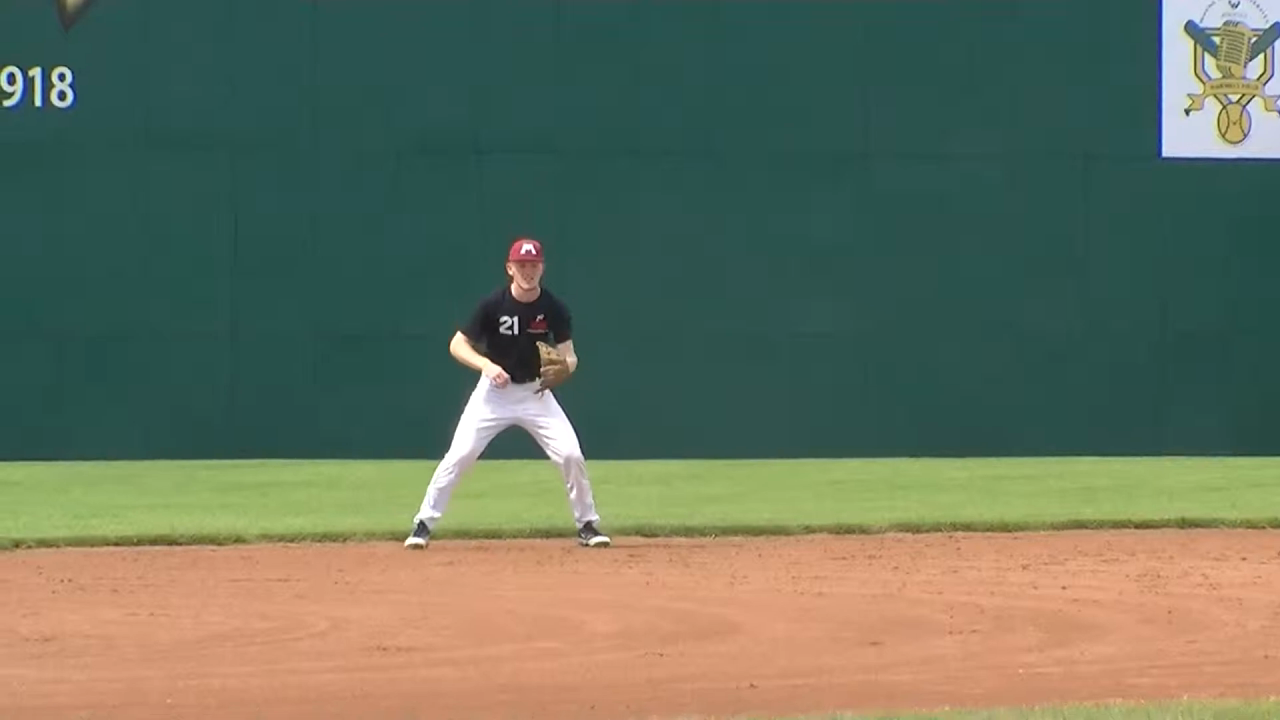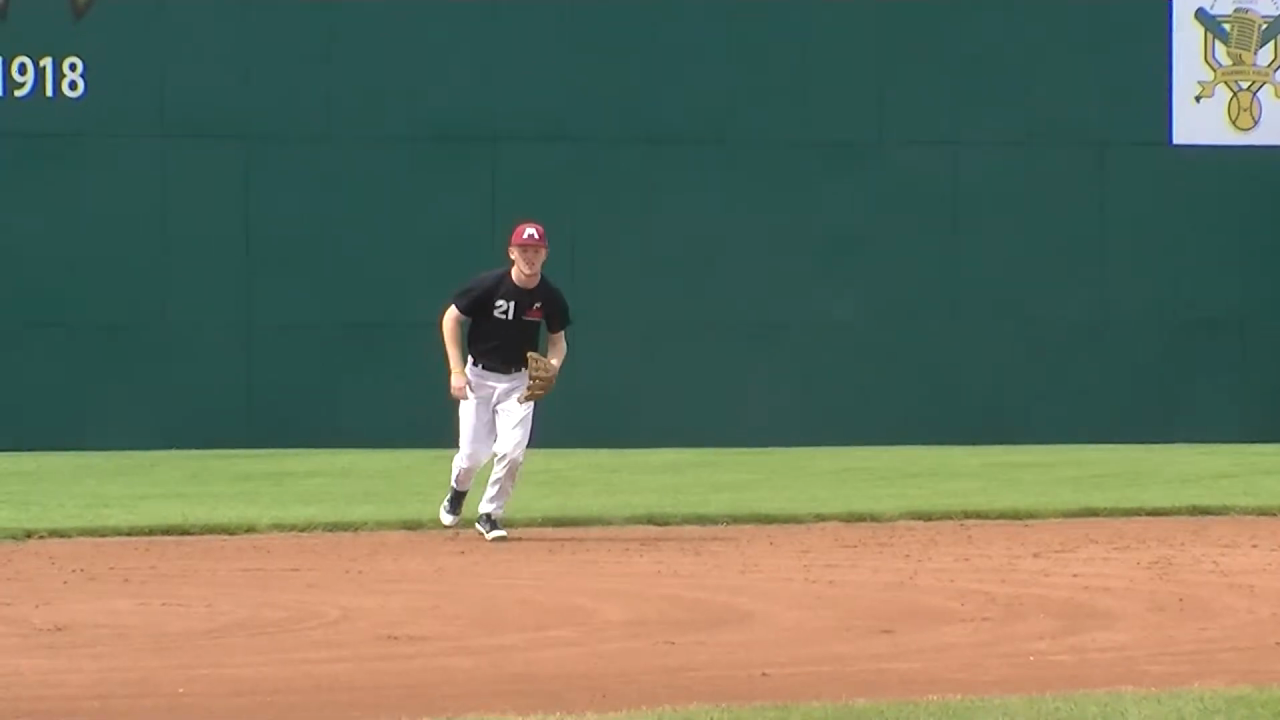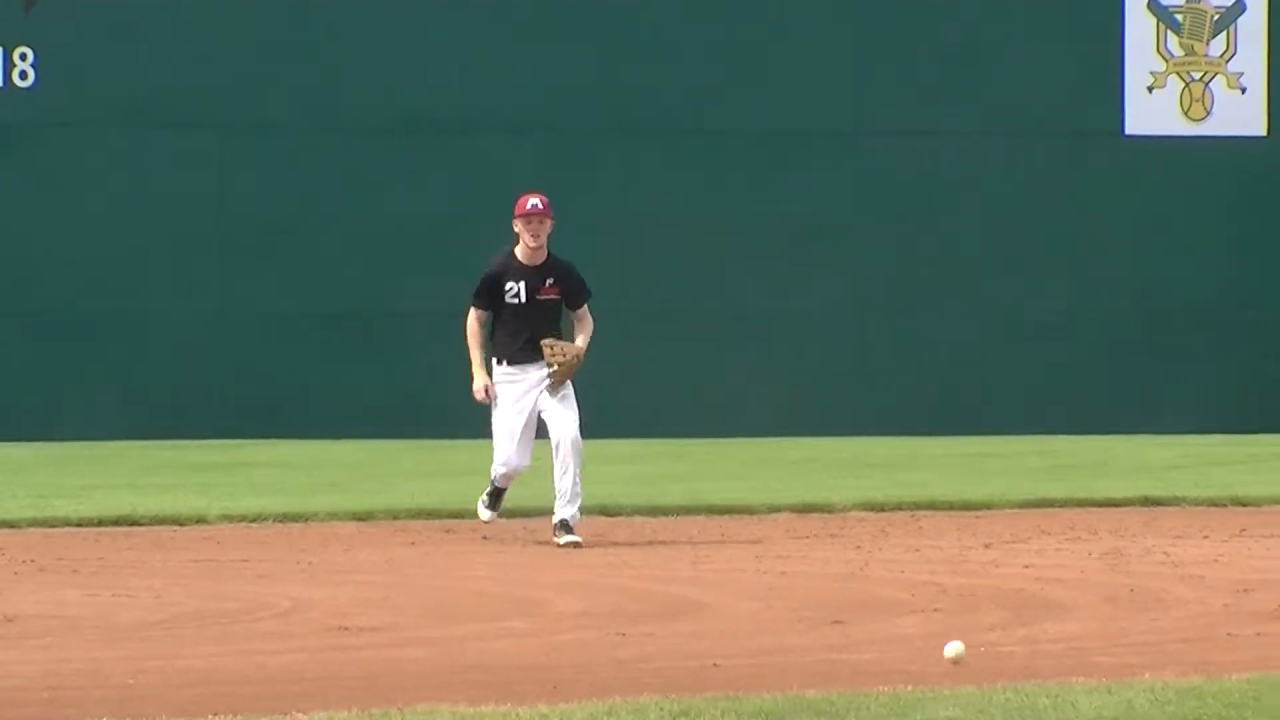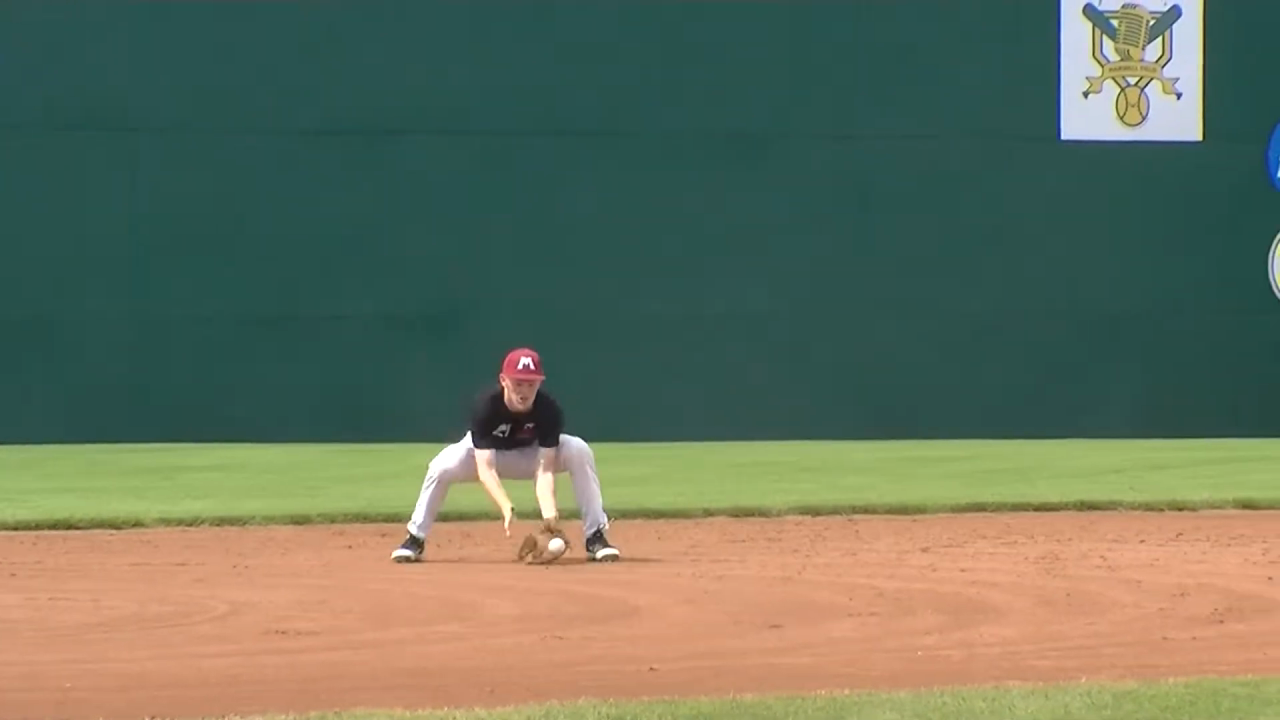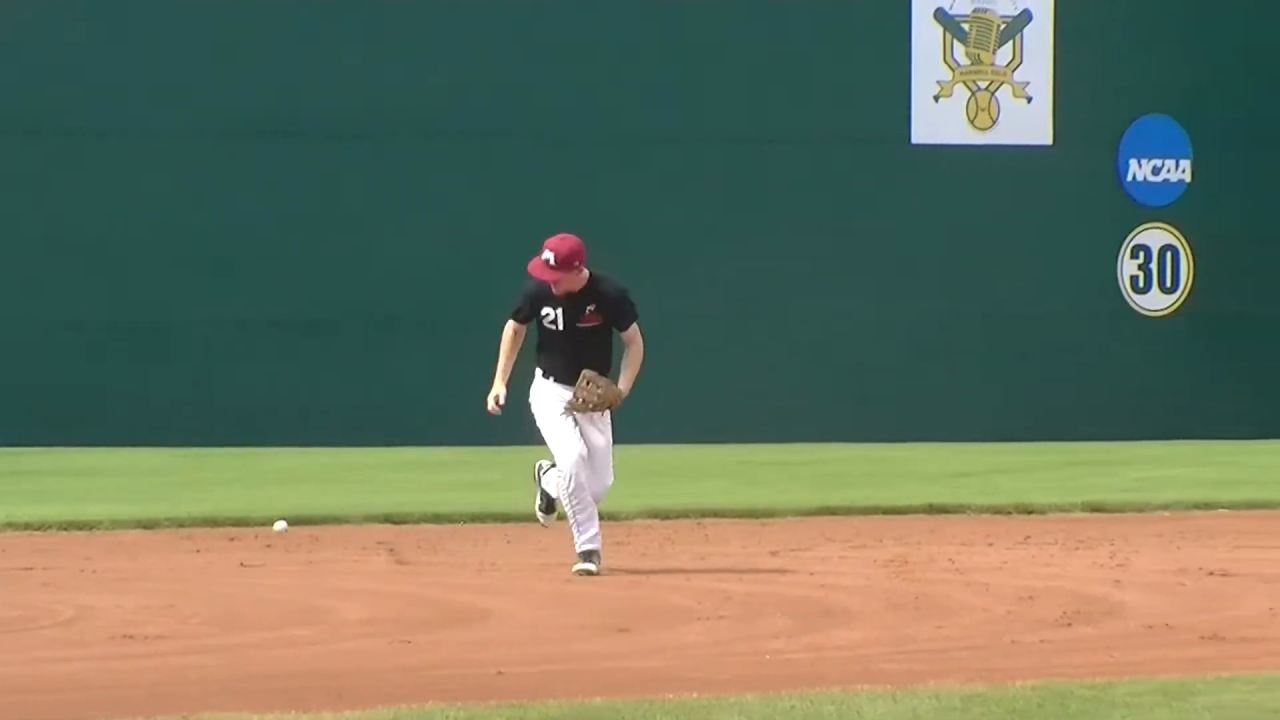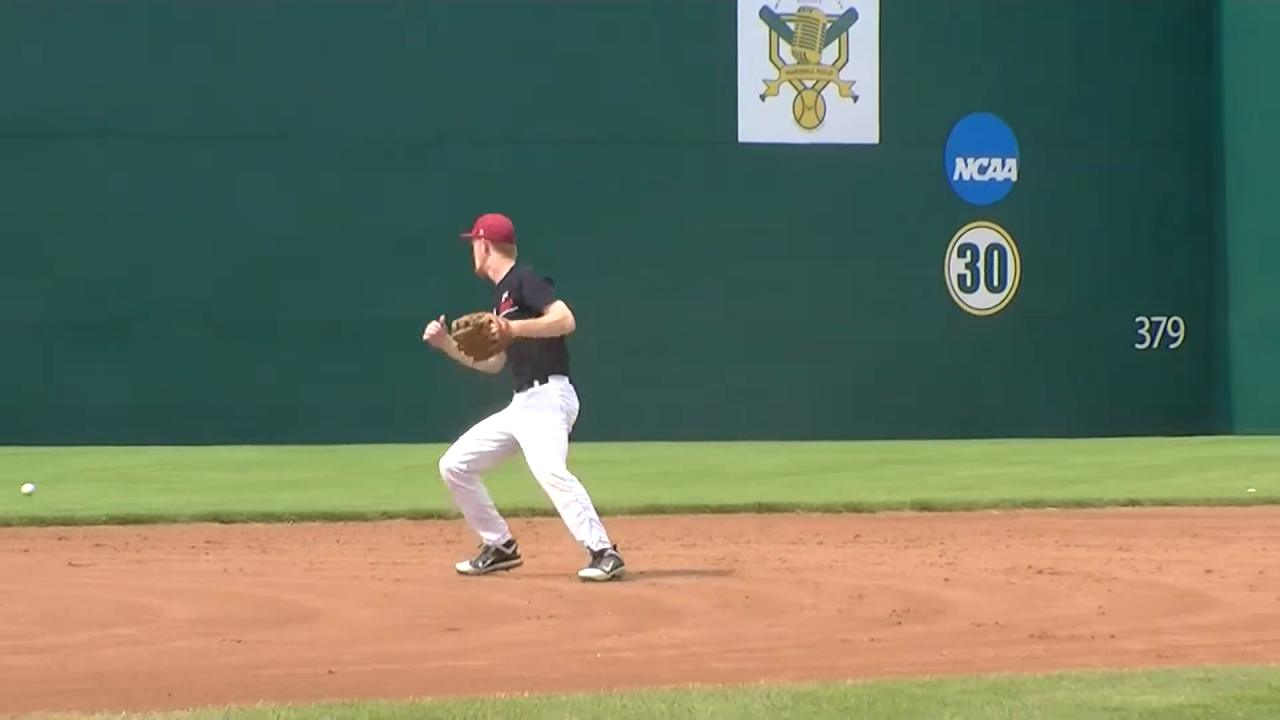
dt=0.7s
person 1, frame 1
left shoulder: (554, 308)
right shoulder: (493, 304)
left elbow: (569, 355)
right elbow: (458, 344)
left wrist: (563, 367)
right wrist: (485, 365)
left hip: (535, 391)
right hip: (494, 391)
left knee: (571, 454)
right knee: (458, 456)
left ankle: (587, 525)
right ankle: (424, 524)
person 1, frame 2
left shoulder: (551, 296)
right shoulder: (488, 285)
left elbow: (558, 341)
right elbow: (450, 318)
left wrist: (553, 366)
right wrist: (456, 371)
left hip: (520, 380)
right hip: (480, 377)
left knee: (511, 452)
right knee: (473, 456)
left ankle: (489, 515)
right ankle: (458, 490)
person 1, frame 3
left shoulder: (563, 271)
right shoulder: (497, 272)
left elbow: (584, 318)
right elbow: (474, 320)
left wrist: (579, 347)
right wrist: (478, 372)
left hip: (553, 373)
right hip: (509, 375)
left knee: (568, 440)
right knee: (512, 462)
left ankle: (565, 520)
right ankle: (496, 486)
person 1, frame 4
left shoulder: (549, 409)
right shoulder: (486, 406)
left elbow: (545, 467)
right elbow: (486, 469)
left wrist: (549, 512)
right wrist: (506, 507)
left hip: (526, 453)
right hip: (484, 454)
left knee: (578, 452)
right knee: (442, 467)
left ankle: (595, 536)
right ankle: (415, 538)
person 1, frame 5
left shoulder: (611, 294)
right shoulder: (537, 292)
left elbow: (634, 343)
right elbow: (514, 329)
left wrist: (621, 389)
right wrist: (499, 383)
right hip: (549, 391)
left knee: (598, 481)
right knee: (573, 459)
left ankle: (551, 479)
right ankle: (587, 548)
person 1, frame 6
left shoulder: (525, 280)
right shoulder: (500, 295)
left elbow: (565, 321)
right elbow: (495, 363)
left wrist: (513, 329)
right wrist: (448, 345)
left hip: (550, 399)
right hip: (520, 404)
left knee: (549, 469)
right knee: (454, 466)
left ankle: (603, 551)
right ankle: (500, 545)
